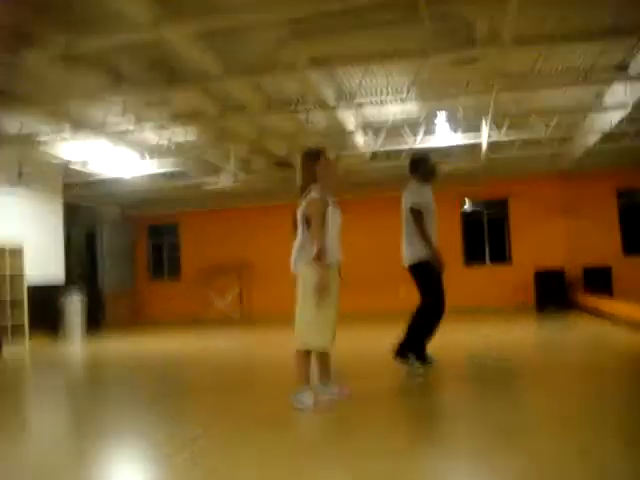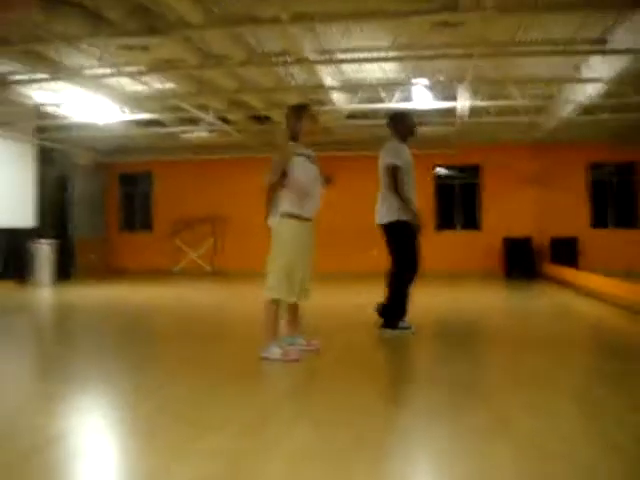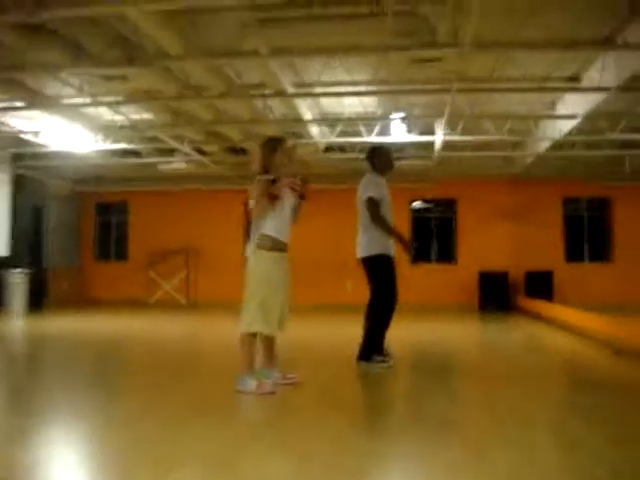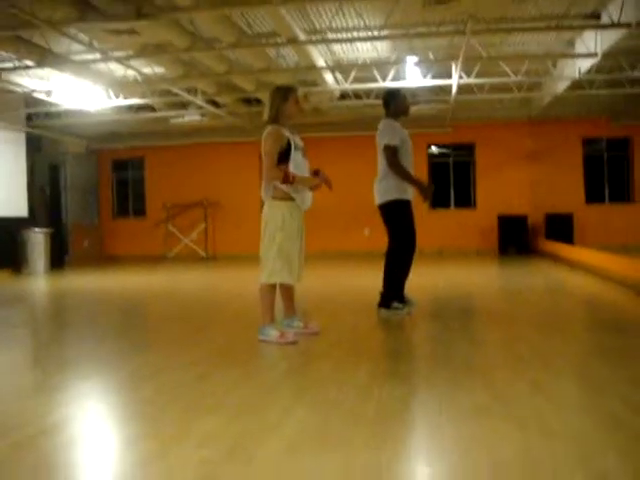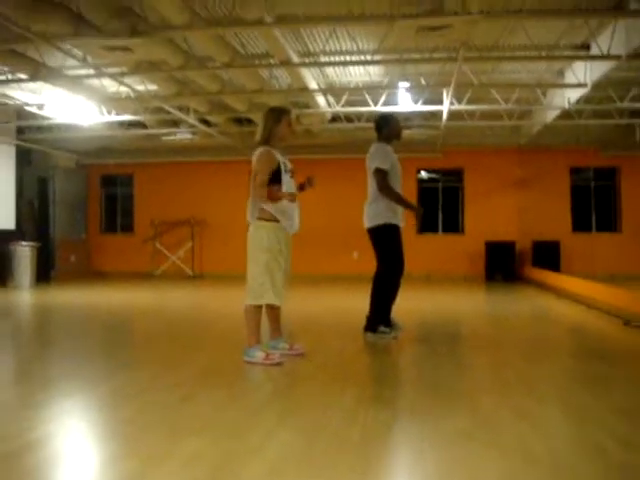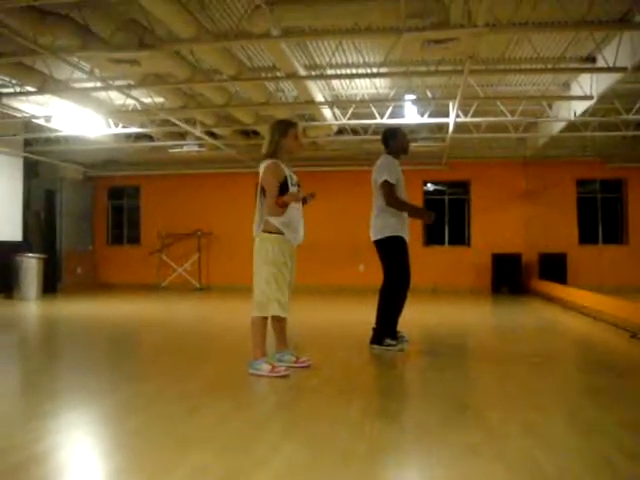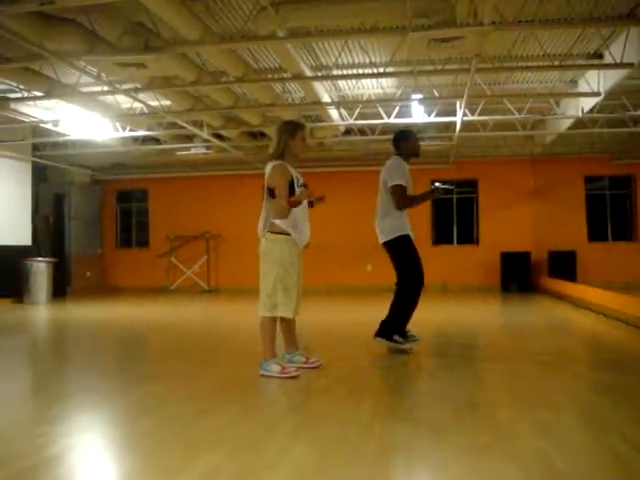
dt=0.4s
person 1, frame 1
left shoulder: (322, 198)
right shoulder: (316, 199)
right elbow: (316, 238)
left wrist: (333, 271)
right wrist: (322, 273)
left hip: (326, 271)
right hip: (316, 271)
left knee: (323, 330)
right knee: (310, 329)
left ankle: (325, 383)
right ankle: (303, 390)
person 1, frame 2
left shoulder: (308, 154)
right shoulder: (288, 151)
right elbow: (271, 179)
left wrist: (324, 180)
right wrist: (286, 184)
left hip: (305, 225)
right hip: (289, 224)
left knee: (297, 284)
right knee: (279, 283)
left ankle: (294, 335)
right ankle: (271, 344)
person 1, frame 3
left shoulder: (283, 183)
right shoulder: (263, 182)
left elbow: (291, 219)
right elbow: (257, 212)
left wrist: (298, 196)
right wrist: (278, 189)
left hip: (280, 258)
right hip: (265, 257)
left knee: (272, 315)
right knee: (255, 314)
left ankle: (270, 369)
right ankle: (247, 376)
person 1, frame 4
left shoulder: (290, 135)
right shoulder: (274, 133)
right elbow: (269, 173)
left wrist: (313, 177)
right wrist: (302, 180)
left hip: (294, 208)
right hip: (279, 207)
left knee: (289, 265)
right knee: (274, 264)
left ankle: (290, 318)
right ankle: (267, 326)
person 1, frame 5
left shoulder: (279, 157)
right shoulder: (265, 154)
right elbow: (259, 192)
left wrist: (302, 187)
right wrist: (283, 196)
left hip: (280, 229)
right hip: (265, 228)
left knee: (275, 286)
right knee: (260, 285)
left ankle: (276, 339)
right ankle: (252, 347)
person 1, frame 6
left shoulder: (284, 169)
right shoulder: (272, 167)
right elbow: (271, 205)
left wrist: (303, 200)
right wrist: (286, 200)
left hip: (285, 241)
right hip: (271, 240)
left knee: (280, 299)
right knee: (266, 298)
left ankle: (282, 352)
right ankle: (258, 359)
person 1, frame 7
left shoulder: (289, 171)
right shoulder: (278, 169)
right elbow: (280, 209)
left wrist: (310, 202)
right wrist: (298, 198)
left hip: (291, 242)
right hip: (277, 241)
left knee: (289, 300)
right knee: (274, 299)
left ankle: (292, 352)
right ankle: (268, 360)
person 2, frame 1
left shoulder: (423, 190)
right shoulder: (416, 190)
right elbow: (418, 222)
left wrist: (433, 252)
right wrist: (433, 251)
left hip: (426, 257)
right hip: (420, 256)
left knee: (435, 304)
right knee: (434, 303)
left ankle: (415, 350)
right ankle: (408, 348)
person 2, frame 2
left shoulder: (401, 149)
right shoulder: (394, 148)
right elbow: (393, 184)
left wrist: (412, 214)
right wrist: (413, 212)
left hip: (402, 216)
right hip: (396, 217)
left knee: (406, 264)
right knee: (404, 265)
left ankle: (390, 311)
right ankle: (392, 317)
person 2, frame 3
left shoulder: (377, 182)
right shoulder: (372, 181)
right elbow: (375, 216)
left wrist: (396, 239)
right wrist: (400, 238)
left hip: (381, 249)
right hip: (375, 250)
left knee: (386, 298)
right knee: (382, 299)
left ankle: (375, 348)
right ankle: (368, 352)
person 2, frame 4
left shoulder: (395, 128)
right shoulder: (389, 127)
right elbow: (393, 163)
left wrist: (417, 185)
right wrist: (419, 185)
left hip: (399, 195)
right hip: (393, 196)
left knee: (405, 244)
right knee: (401, 245)
left ankle: (396, 295)
right ankle: (388, 300)
person 2, frame 5
left shoulder: (386, 152)
right shoulder: (380, 151)
right elbow: (383, 186)
left wrist: (407, 207)
right wrist: (410, 206)
left hip: (388, 219)
right hip: (382, 220)
left knee: (393, 268)
right knee: (388, 269)
left ankle: (382, 319)
right ankle: (374, 324)
person 2, frame 6
left shoulder: (391, 165)
right shoulder: (386, 164)
right elbow: (390, 199)
left wrist: (415, 212)
right wrist: (418, 212)
left hip: (394, 232)
right hip: (388, 232)
left knee: (400, 281)
right knee: (394, 282)
left ankle: (388, 331)
right ankle: (381, 336)
person 2, frame 7
left shoulder: (398, 166)
right shoulder: (397, 166)
right elbow: (401, 202)
left wrist: (424, 197)
right wrist: (428, 195)
left hip: (396, 231)
right hip: (394, 232)
left knee: (409, 280)
right knee: (413, 280)
left ankle: (397, 330)
right ankle: (388, 331)
